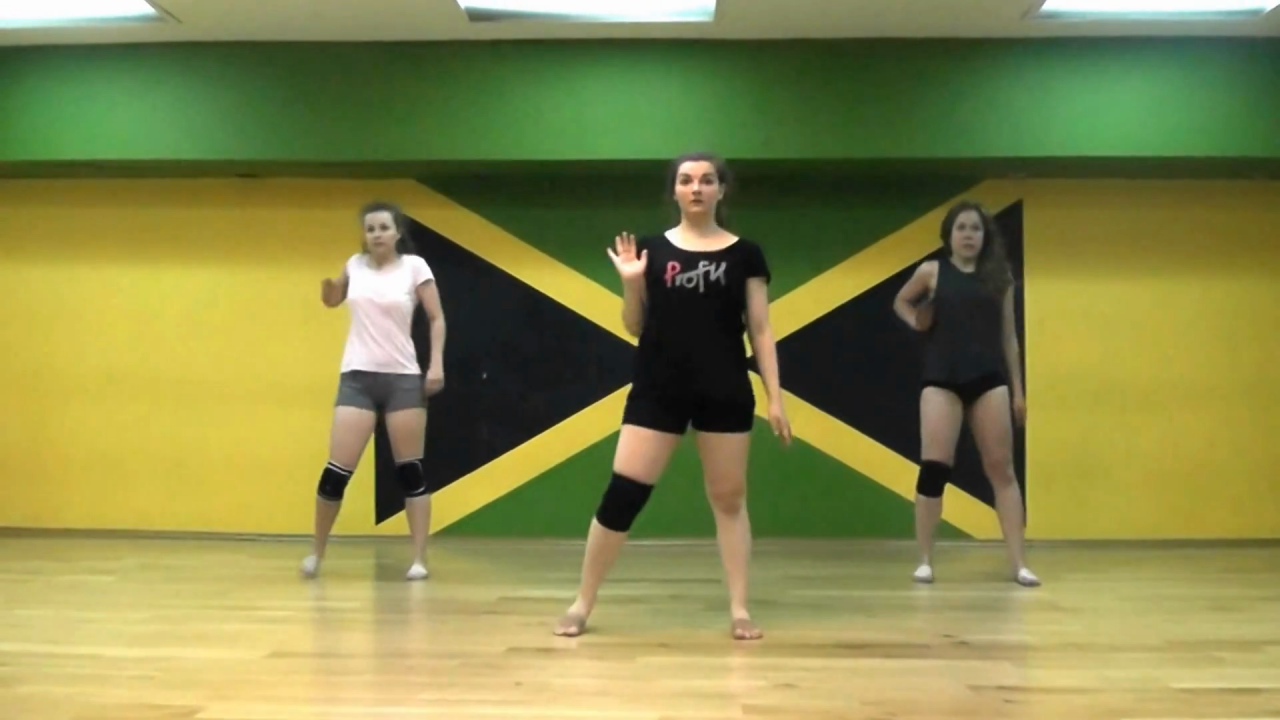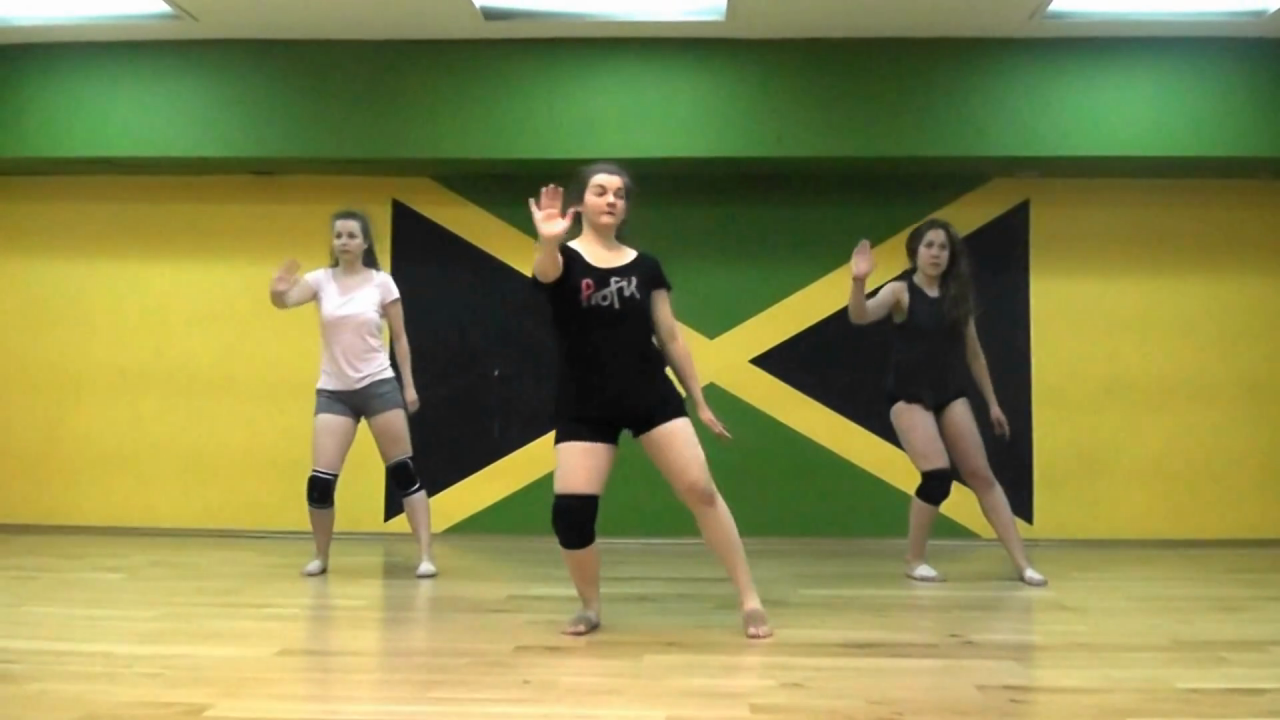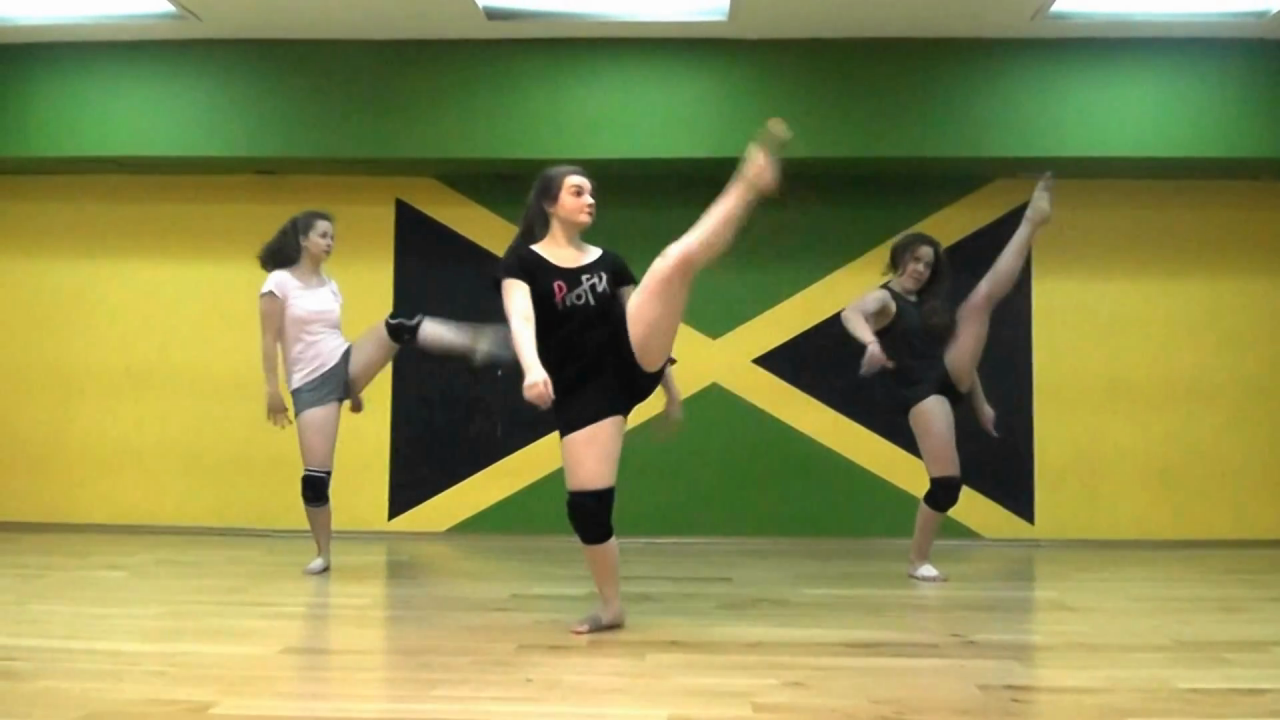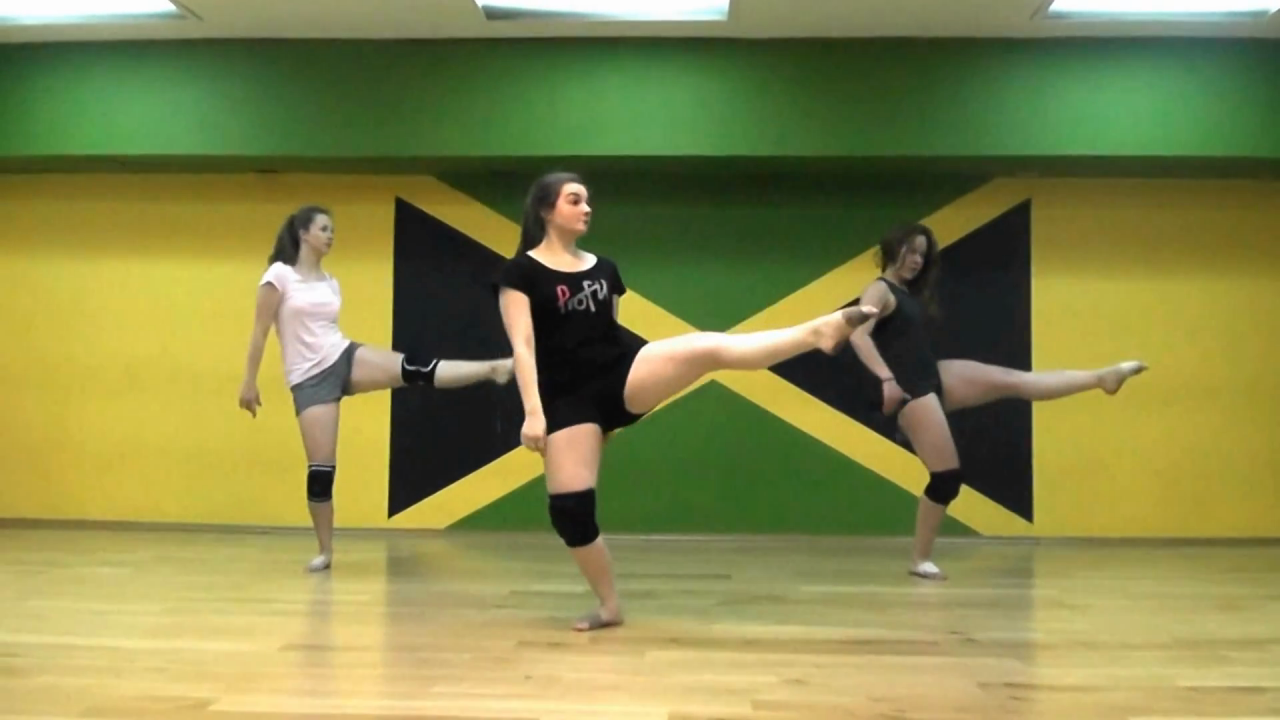
dt=0.7s
person 1, frame 1
left shoulder: (743, 253)
right shoulder: (649, 248)
left elbow: (760, 330)
right elbow: (637, 325)
left wrist: (775, 397)
right wrist: (630, 280)
left hip: (725, 393)
right hip: (656, 391)
left knee: (729, 499)
right knee: (623, 493)
left ankle: (739, 608)
right ankle: (582, 603)
person 1, frame 2
left shoulder: (645, 265)
right shoulder: (562, 257)
left elbow: (670, 336)
right elbow: (544, 271)
left wrist: (700, 402)
right wrist: (547, 240)
left hip: (651, 395)
right hip: (583, 406)
left knee: (701, 491)
right knee: (570, 510)
left ankle: (749, 600)
right ankle: (589, 607)
person 1, frame 3
left shoulder: (607, 258)
right shoulder: (521, 266)
left elbow: (655, 312)
right elbow: (521, 323)
left wrist: (674, 384)
right wrist: (532, 369)
left hip: (632, 360)
right hip: (584, 390)
left knee: (676, 260)
right knee: (588, 503)
right ankle: (611, 608)
person 1, frame 4
left shoulder: (603, 268)
right shoulder: (520, 272)
right elbow: (522, 347)
right wrist: (533, 412)
left hip: (622, 373)
right hip: (569, 398)
left knee: (709, 348)
right knee: (569, 507)
left ankle: (818, 330)
right ankle: (609, 606)
person 2, frame 1
left shoulder: (998, 276)
right shoulder: (931, 271)
left elbow: (1008, 337)
right elbow: (901, 305)
left wrist: (1018, 390)
right wrist: (917, 321)
left hip: (989, 382)
right hip: (941, 380)
left knee: (1001, 469)
right knee: (935, 467)
left ankle: (1018, 562)
right ankle: (924, 559)
person 2, frame 2
left shoulder: (959, 295)
right shoulder: (900, 291)
left elbow: (973, 351)
right elbow: (860, 317)
left wrist: (992, 403)
right wrist: (858, 282)
left hip: (952, 397)
right hip: (910, 398)
left knee: (982, 476)
right knee: (937, 475)
left ankle: (1022, 563)
right ankle: (915, 560)
person 2, frame 3
left shoulder: (932, 303)
right shoulder: (884, 300)
right elbow: (852, 315)
left wrist: (980, 403)
right wrist: (872, 344)
left hip: (949, 376)
right hip: (924, 392)
left knee: (983, 297)
right knee: (946, 481)
right ankle: (918, 558)
person 2, frame 4
left shoulder: (912, 293)
right shoulder: (879, 290)
right elbow: (858, 337)
right wrist: (887, 379)
left hip: (934, 377)
right hip: (910, 389)
left knee: (1015, 381)
right knee: (947, 474)
left ankle: (1102, 377)
right ankle: (920, 559)
person 3, frame 1
left shoulder: (415, 266)
right shoulder: (356, 264)
left elbow: (436, 319)
right elbow: (335, 299)
left wrist: (436, 363)
right wrist: (329, 292)
left hip: (402, 378)
right hip: (357, 377)
left knee: (410, 471)
right knee: (337, 471)
left ankle: (419, 558)
right ankle: (317, 552)
person 3, frame 2
left shoulder: (382, 283)
right shoulder: (321, 280)
left elbow: (399, 338)
right elbow: (283, 301)
left wrist: (409, 385)
right wrist: (277, 291)
left hip: (378, 385)
right hip: (333, 391)
left knee: (404, 471)
right knee: (321, 479)
left ankle: (425, 555)
right ankle: (321, 556)
person 3, frame 3
left shoulder: (329, 286)
right shoulder: (278, 282)
right elbow: (269, 341)
right wrist: (274, 391)
left hip: (345, 366)
right hip: (309, 384)
left knee: (401, 328)
right knee: (316, 474)
left ankle: (476, 342)
right ankle: (323, 554)
person 3, frame 4
left shoulder: (330, 283)
right shoulder: (279, 274)
right elbow: (259, 332)
right wrist: (249, 382)
left hip: (345, 360)
right hip: (309, 379)
left knee: (416, 369)
right knee: (320, 468)
left ankle: (494, 369)
right ankle: (325, 551)
